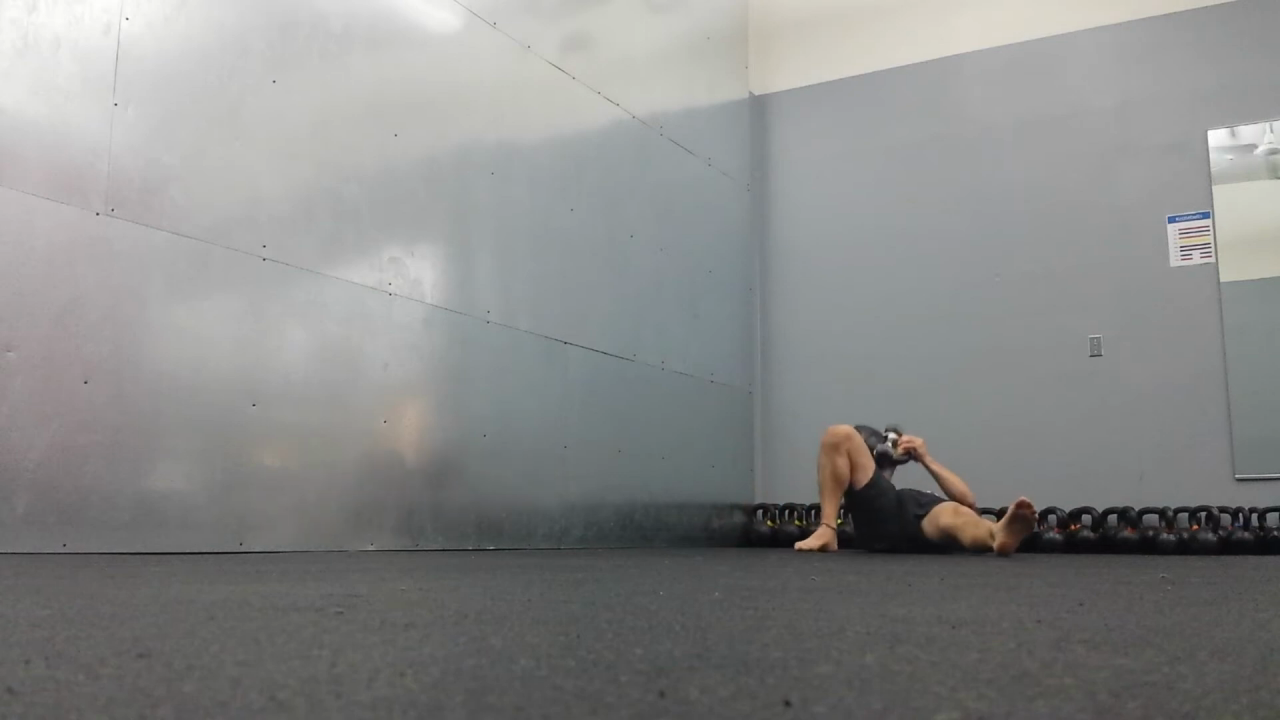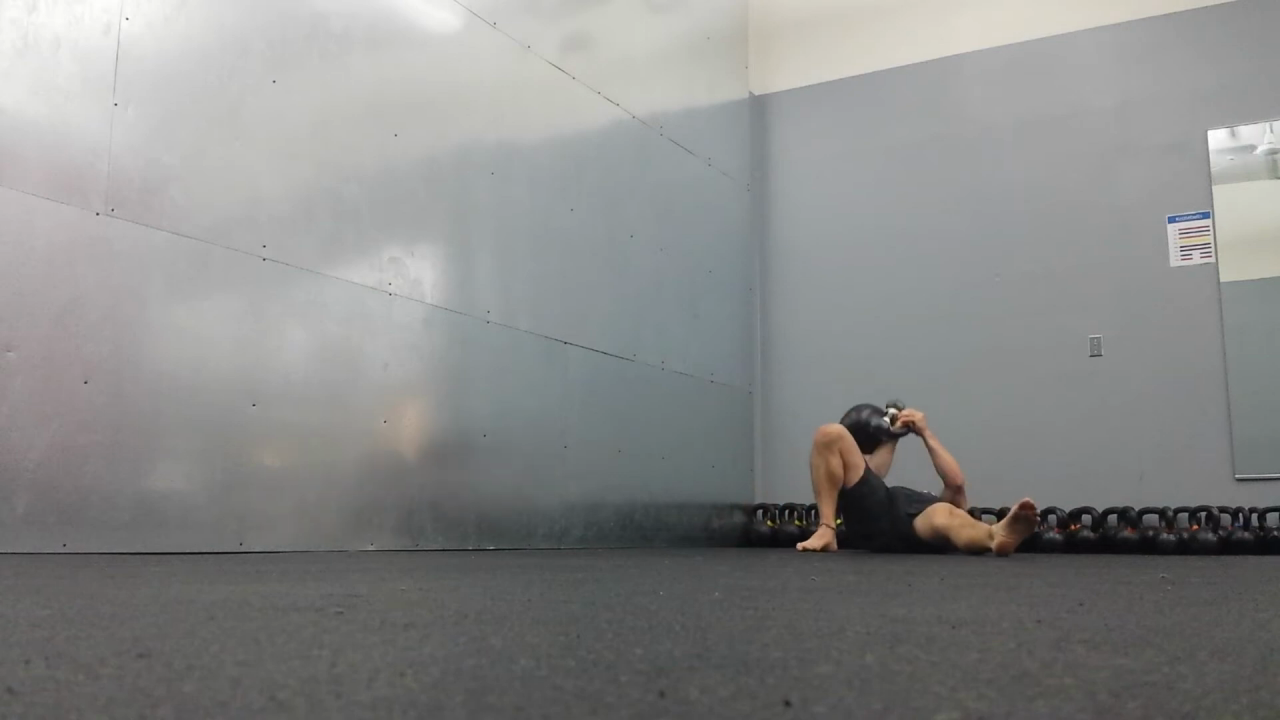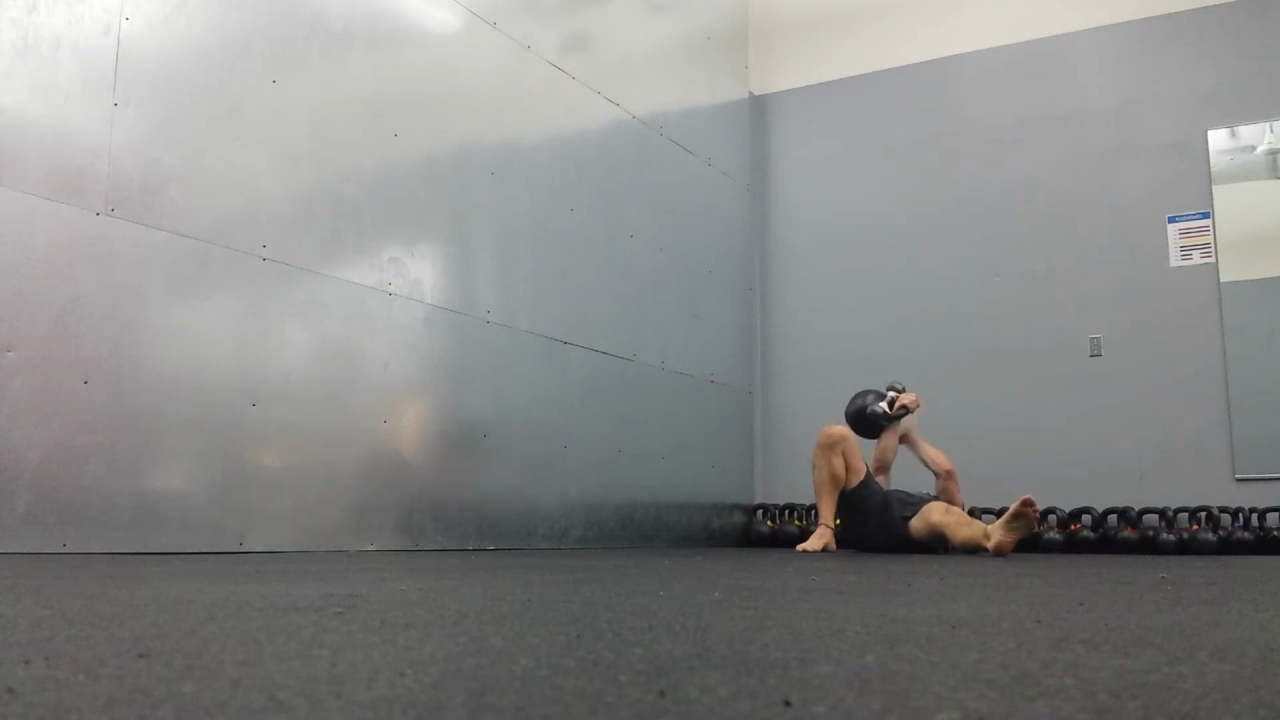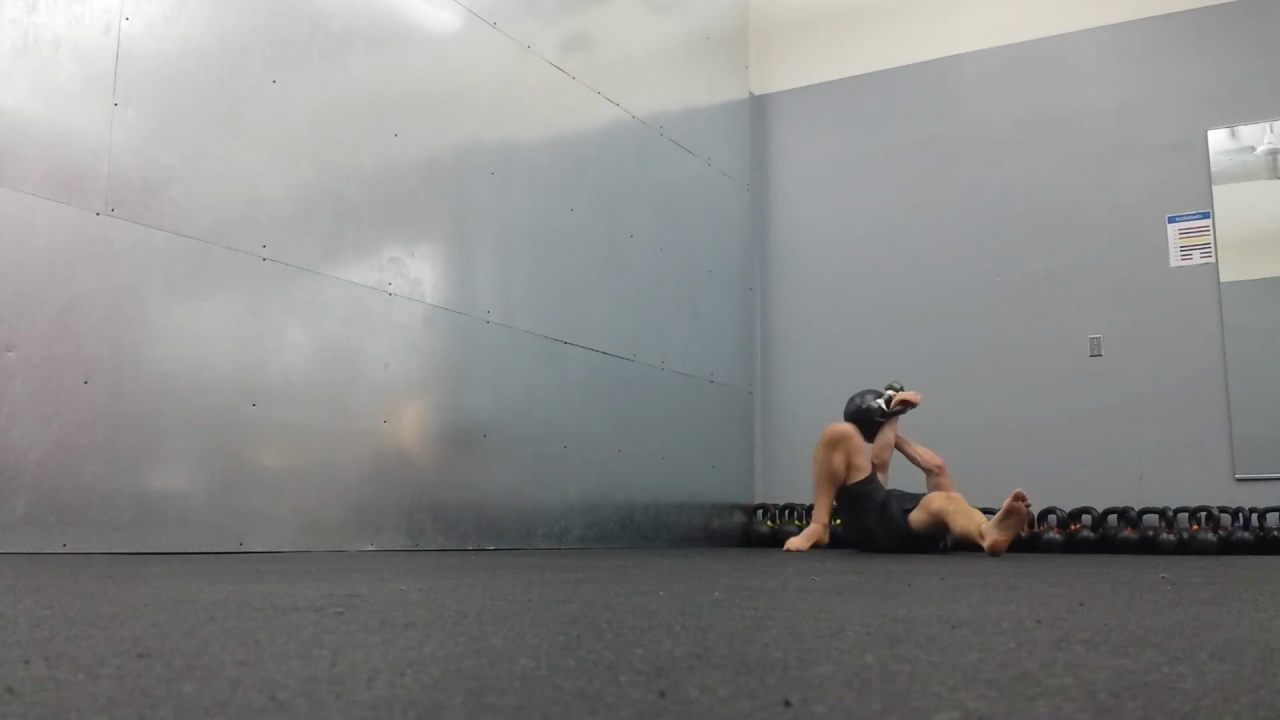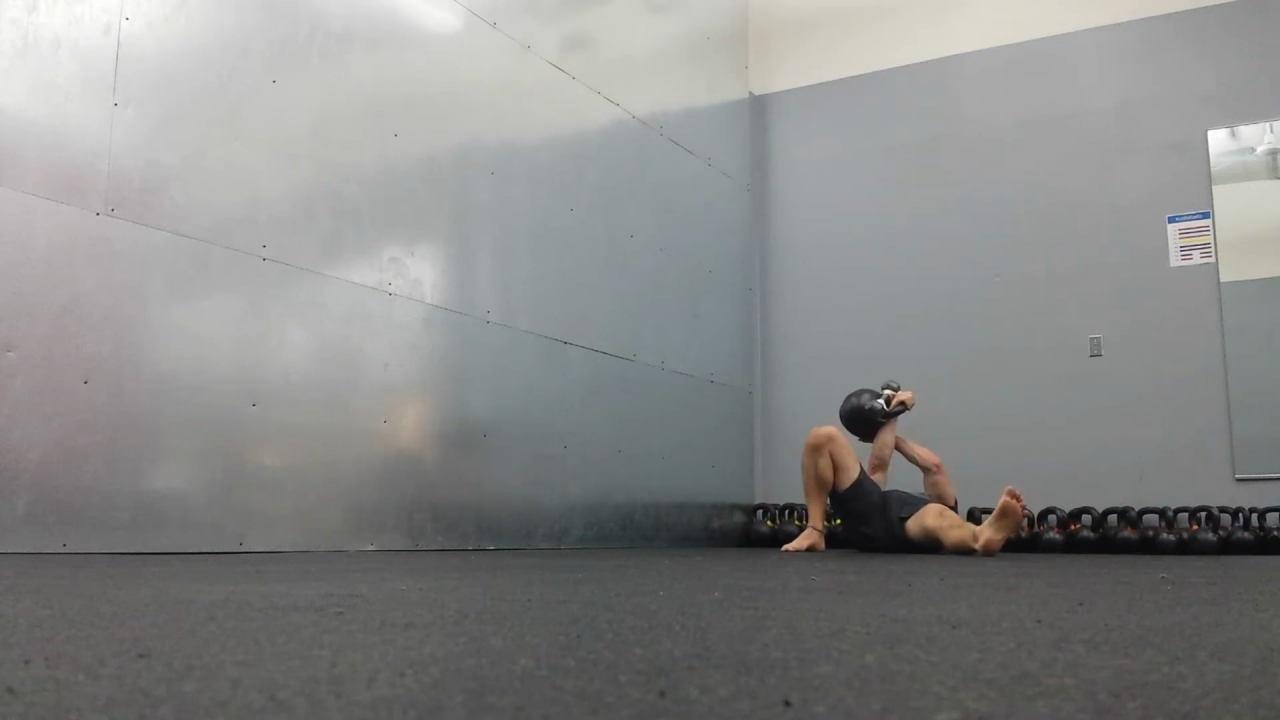
dt=0.3s
person 1, frame 1
left shoulder: (940, 515)
left elbow: (968, 501)
right elbow: (873, 492)
left wrist: (926, 459)
left hip: (924, 532)
right hip: (884, 521)
left knee: (954, 513)
right knee: (839, 435)
left ankle: (998, 534)
right ankle: (826, 531)
person 1, frame 2
left shoulder: (948, 510)
left elbow: (956, 483)
right elbow: (872, 480)
left wrist: (925, 434)
right wrist: (892, 434)
left hip: (916, 534)
right hip: (875, 518)
left knee: (944, 517)
right knee: (831, 434)
left ankle: (997, 536)
right ankle: (826, 531)
person 1, frame 3
left shoulder: (945, 507)
left elbow: (946, 472)
right elbow: (880, 468)
left wrist: (910, 436)
right wrist: (895, 418)
left hip: (909, 532)
right hip: (870, 519)
left knee: (940, 515)
right knee: (835, 436)
left ankle: (994, 535)
right ankle: (825, 531)
person 1, frame 4
left shoulder: (935, 505)
left elbow: (936, 468)
right elbow: (878, 464)
left wrist: (895, 438)
right wrist: (892, 416)
left hip: (910, 532)
right hip: (871, 519)
left knee: (942, 501)
right knee: (839, 433)
left ankle: (990, 534)
right ankle: (818, 527)
person 1, frame 5
left shoulder: (942, 509)
right shoulder: (883, 500)
left elbow: (933, 466)
right elbow: (877, 466)
left wrist: (893, 438)
right wrist: (891, 417)
left hip: (908, 529)
right hip: (870, 520)
left knee: (935, 517)
right knee: (823, 437)
left ankle: (984, 536)
right ankle: (814, 532)
